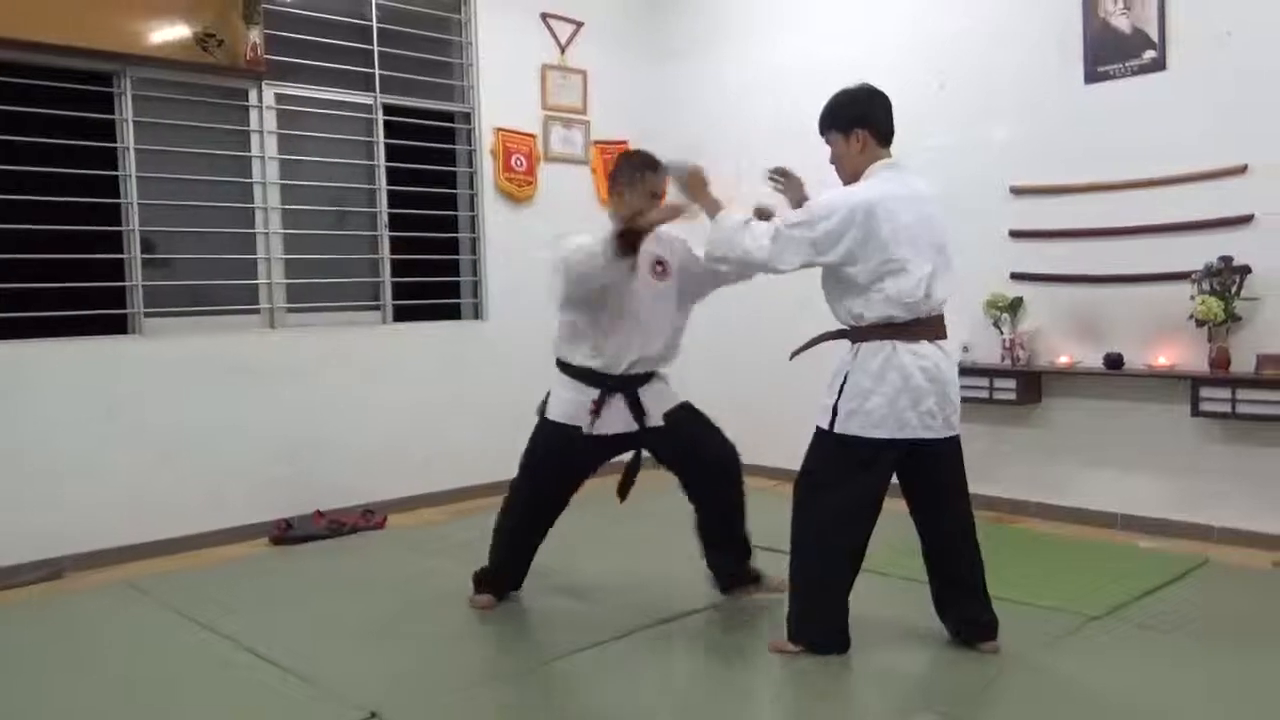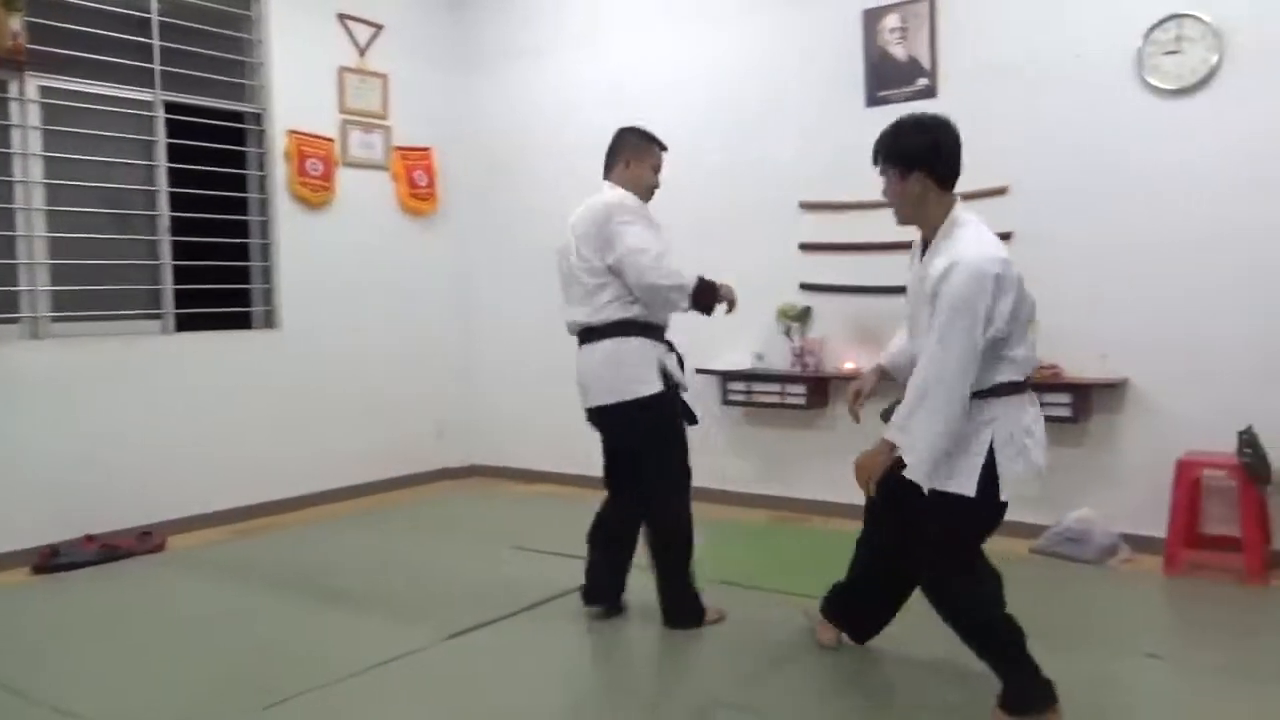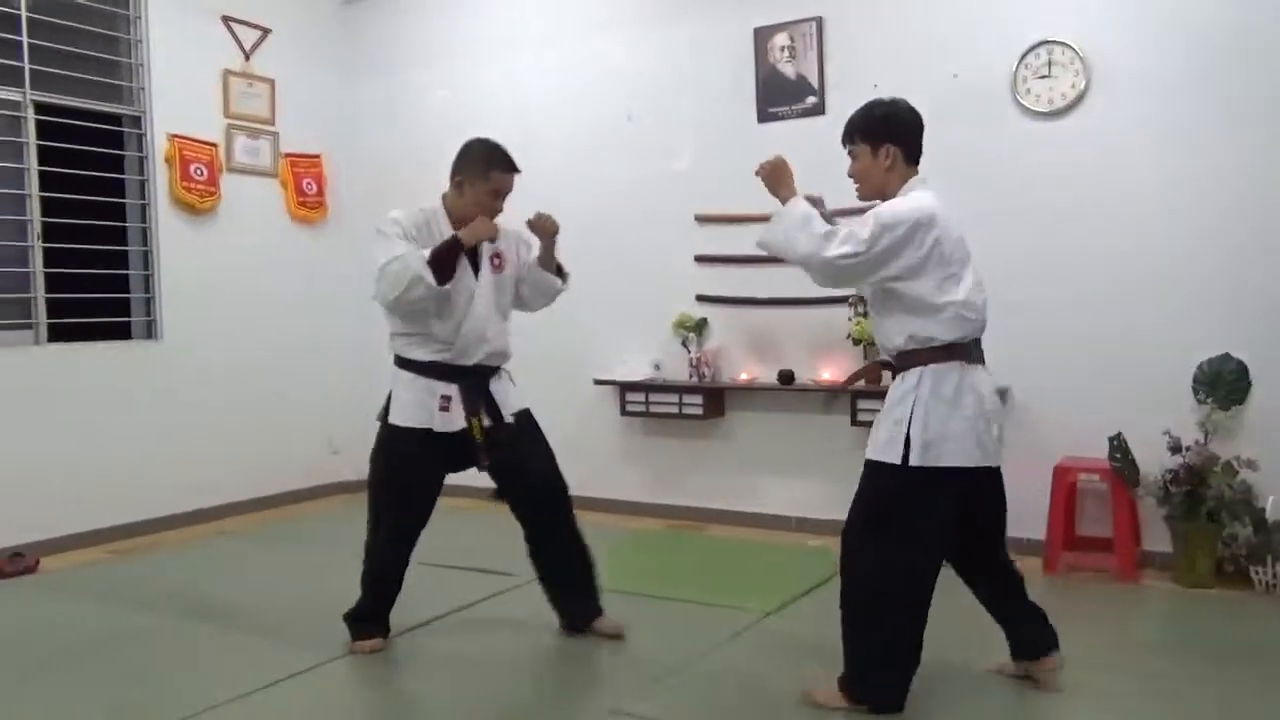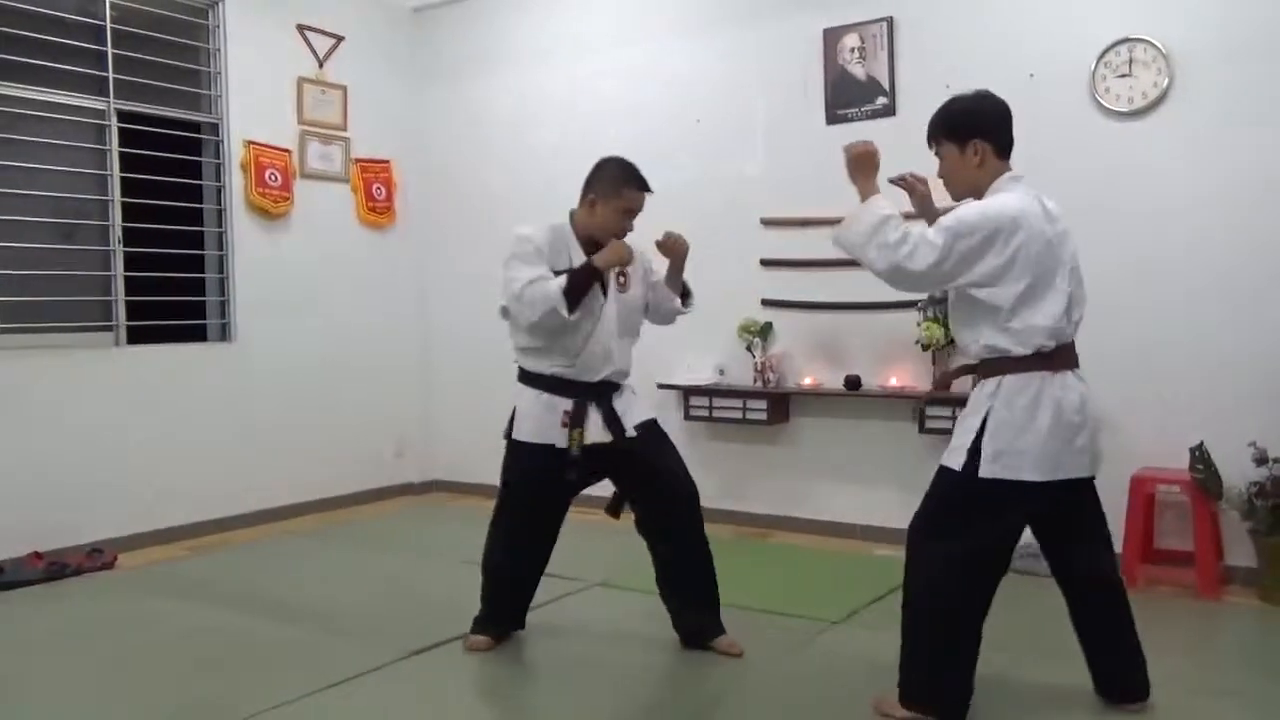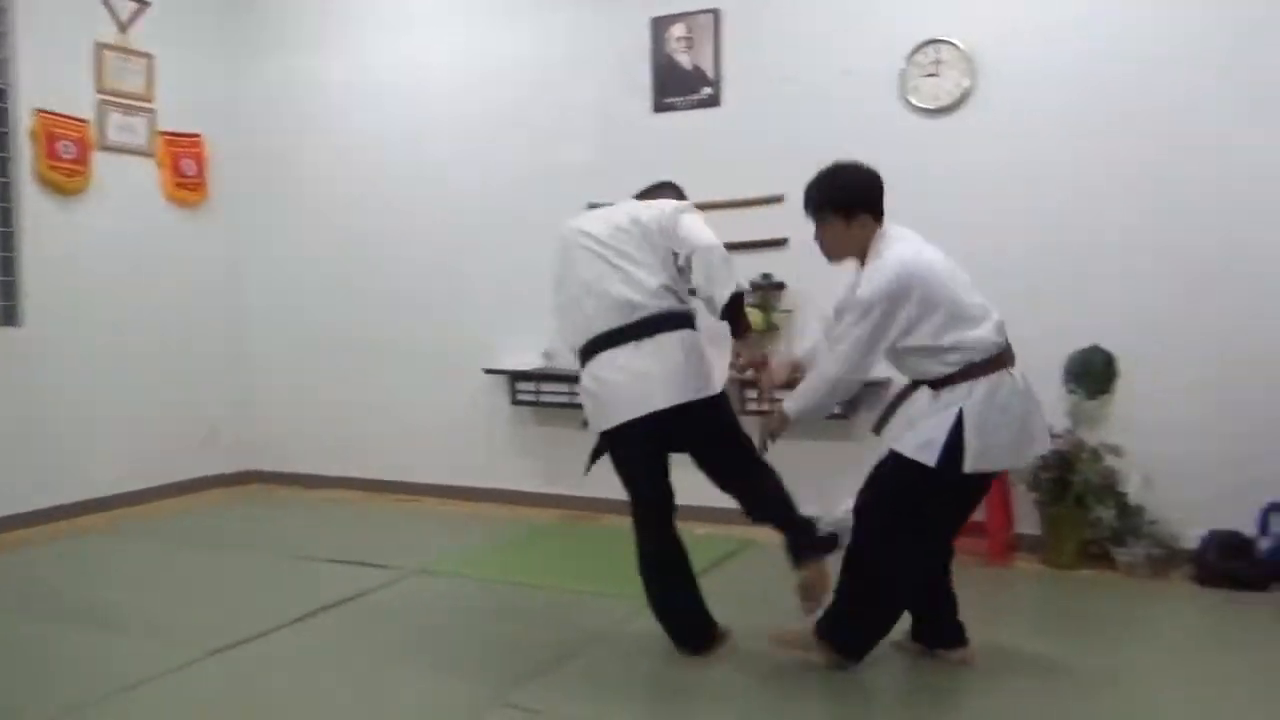
dt=1s
person 1, frame 1
left shoulder: (852, 205)
right shoulder: (920, 197)
left elbow: (763, 249)
left wrist: (709, 204)
right wrist: (807, 205)
left hip: (878, 372)
right hip: (931, 365)
left knee: (827, 502)
right knee: (943, 504)
left ankle: (815, 631)
right ankle: (975, 624)
person 1, frame 2
left shoulder: (970, 264)
right shoulder: (935, 244)
left elbow: (944, 374)
left wrist: (890, 447)
right wrist: (881, 369)
left hip: (987, 426)
right hip: (958, 413)
left knee: (946, 560)
right knee: (896, 517)
right ankle: (846, 616)
person 1, frame 3
left shoulder: (906, 217)
right shoulder: (920, 214)
left elbow: (831, 260)
right elbow: (854, 263)
left wrist: (788, 198)
right wrist: (816, 219)
left hip: (931, 398)
right hip: (961, 394)
left knee: (878, 544)
right knee: (974, 539)
left ankle: (870, 686)
right ankle: (1036, 649)
person 1, frame 4
left shoulder: (990, 218)
right shoulder: (1039, 211)
left elbow: (907, 264)
right elbow: (959, 261)
left wrist: (868, 189)
right wrist: (932, 216)
left hip: (1015, 406)
right hip: (1061, 399)
left knee: (945, 546)
right knee: (1082, 550)
person 1, frame 5
left shoulder: (888, 278)
right shoulder: (892, 249)
left elbow: (846, 365)
right elbow: (848, 326)
left wrist: (788, 412)
right wrist: (796, 366)
left hip: (975, 405)
right hip: (974, 395)
left knee: (885, 515)
right knee: (922, 515)
left ankle: (838, 638)
right ankle: (939, 634)
person 2, frame 1
left shoulder: (668, 247)
right shoulder: (583, 249)
left elbow: (718, 270)
right elbow: (588, 270)
right wrist: (635, 231)
left hip: (645, 396)
right hip: (581, 399)
left knee: (716, 464)
right knee: (535, 493)
left ankle: (735, 572)
right ankle: (497, 579)
person 2, frame 2
left shoulder: (588, 218)
right shoulder: (620, 209)
right elbow: (654, 276)
right wrist: (711, 291)
left hip: (602, 364)
right hip: (633, 363)
left knee: (628, 485)
right knee: (666, 485)
left ankle: (604, 590)
right ankle: (681, 605)
person 2, frame 3
left shoulder: (503, 240)
right shoulder: (404, 226)
left elbow: (534, 296)
right elbow: (395, 291)
left wrist: (548, 250)
right wrist: (457, 245)
left hip: (490, 391)
right hip: (423, 396)
left knee: (545, 493)
right knee: (395, 513)
left ankle: (580, 609)
right ankle: (369, 619)
person 2, frame 4
left shoulder: (625, 257)
right shoulder: (533, 245)
left elbow: (664, 309)
right elbow: (533, 310)
left wrist: (676, 266)
right wrist: (593, 268)
left hip: (615, 406)
right hip: (549, 410)
left knee: (674, 503)
right knee: (521, 522)
left ankle: (700, 624)
right ankle: (496, 618)
person 2, frame 5
left shoulder: (576, 232)
right shoulder: (674, 214)
right elbow: (705, 253)
right wrist: (743, 330)
left hip: (606, 380)
right hip: (671, 366)
left knee: (652, 514)
right knee: (744, 470)
left ankle: (694, 629)
right ankle: (808, 552)
